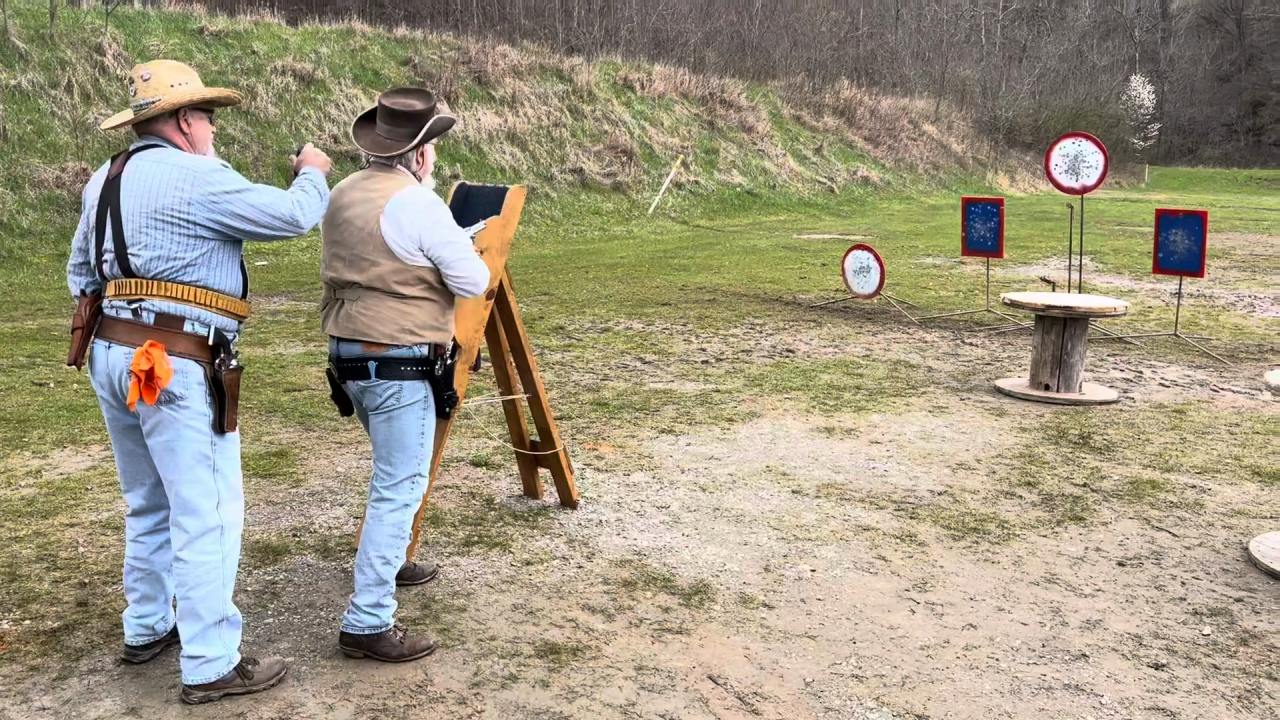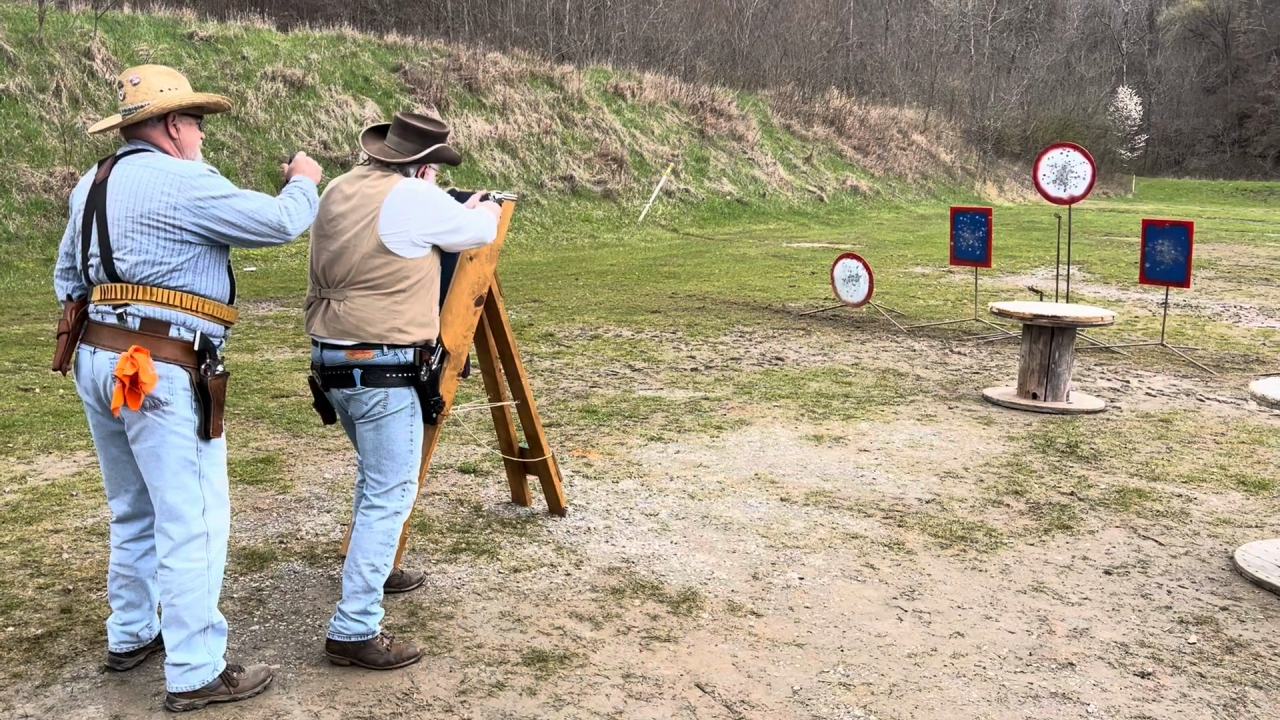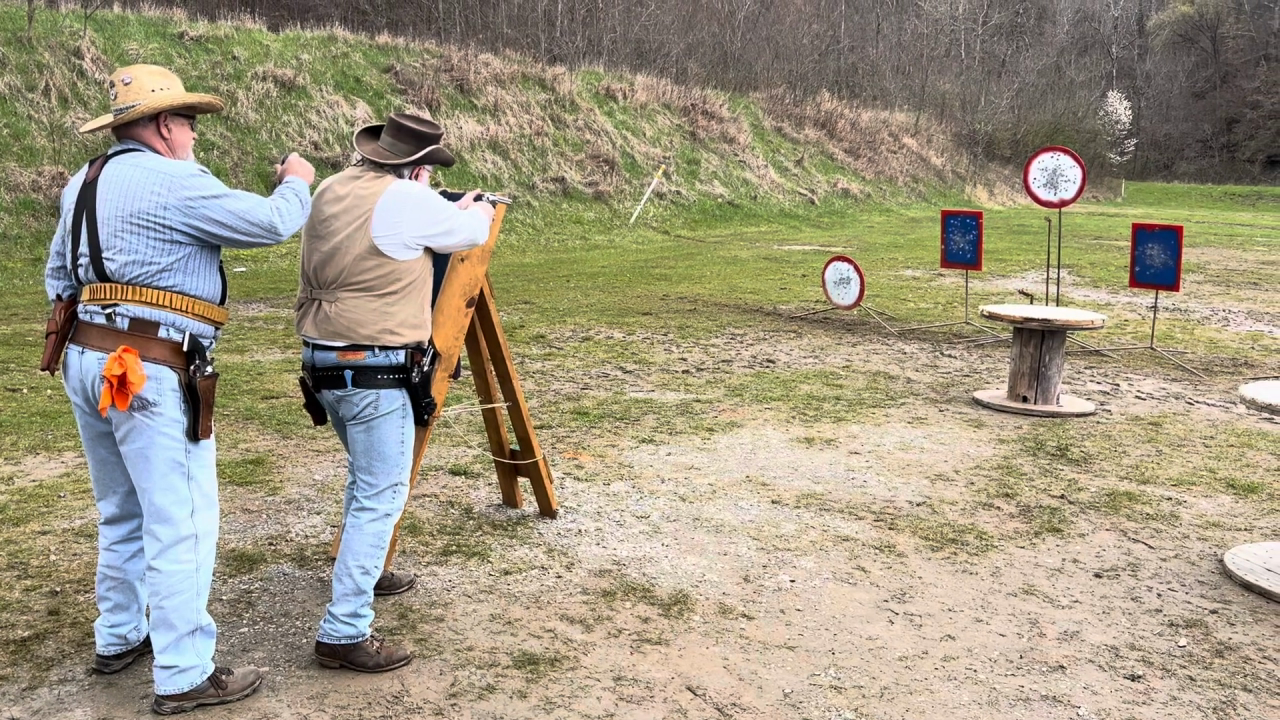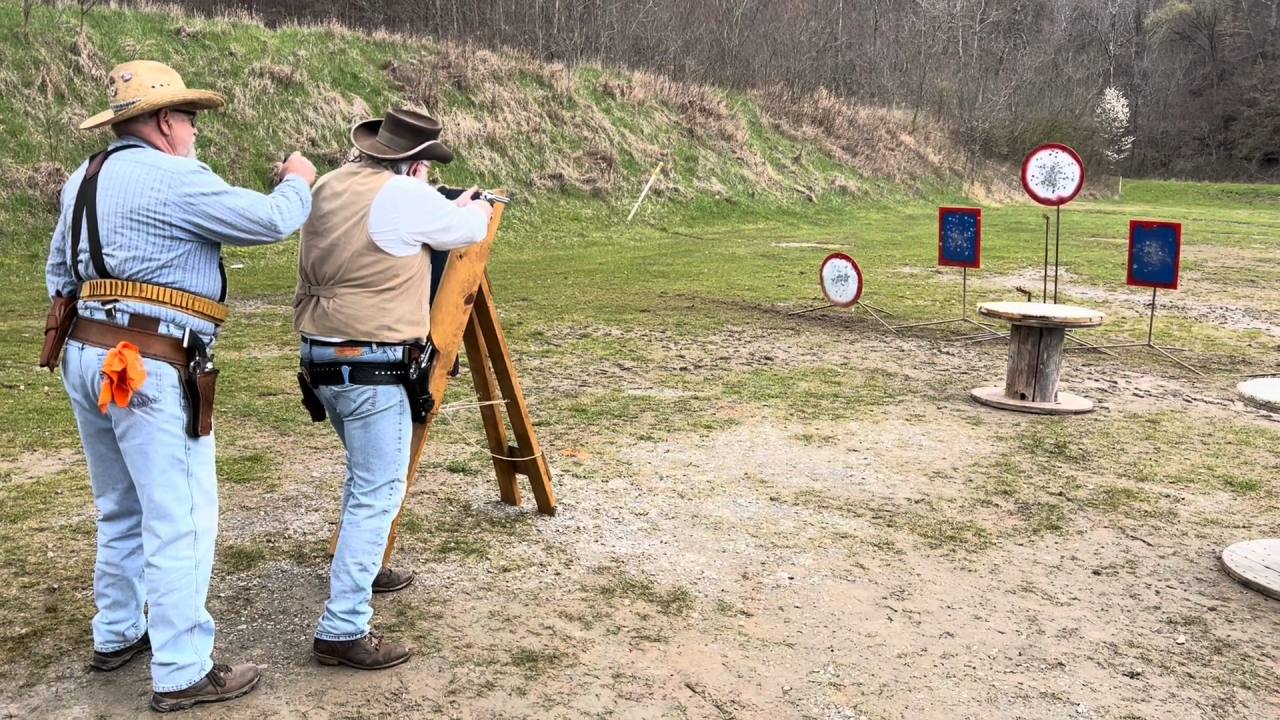
dt=0.7s
person 1, frame 1
left shoulder: (104, 181)
right shoulder: (195, 177)
left elbow: (81, 269)
right elbow: (294, 215)
right wrist: (313, 174)
left hip: (111, 354)
right hip: (175, 363)
left knee: (149, 504)
right knee: (207, 514)
left ankle: (147, 629)
right ankle: (211, 667)
person 1, frame 2
left shoulder: (91, 184)
right shoulder: (182, 181)
left elbow: (67, 274)
right elbow: (281, 222)
right wrist: (303, 182)
left hip: (96, 358)
right hip: (160, 368)
left knee: (134, 511)
right knee: (192, 521)
left ankle: (130, 635)
right ankle: (195, 674)
person 1, frame 3
left shoulder: (83, 184)
right shoulder: (173, 181)
left elbow: (58, 274)
right elbow: (272, 222)
right wrist: (297, 183)
left hip: (85, 359)
right hip: (150, 369)
left knee: (122, 513)
right knee: (181, 522)
left ankle: (119, 638)
person 1, frame 4
left shoulder: (82, 180)
right shoulder: (172, 178)
left elbow: (60, 271)
right elbow: (271, 221)
right wrist: (298, 182)
left hip: (87, 355)
right hip: (150, 366)
left knee: (121, 510)
right knee: (180, 520)
left ankle: (117, 633)
right ankle: (181, 673)
person 2, frame 1
left shoulder: (345, 193)
right shoulder: (416, 204)
right elbow: (472, 283)
right wrist: (465, 253)
left hip: (351, 356)
right hip: (397, 365)
left knee: (392, 474)
right knee: (401, 488)
left ankle: (387, 563)
right ankle: (367, 623)
person 2, frame 2
left shoulder: (339, 191)
right shoulder: (412, 197)
right elbow: (478, 232)
left wrist: (460, 209)
right wrist: (487, 209)
left hip: (334, 362)
right hip: (382, 370)
left knee: (376, 476)
right knee: (389, 494)
left ankle: (372, 569)
right ankle: (353, 630)
person 2, frame 3
left shoulder: (330, 191)
right shoulder: (406, 200)
right elbow: (469, 233)
left wrist: (453, 209)
right wrist: (480, 210)
left hip: (324, 364)
right hip: (374, 371)
left knee: (367, 478)
right knee: (381, 497)
left ankle: (363, 572)
right ankle: (344, 633)
person 2, frame 4
left shoulder: (327, 188)
right shoulder: (403, 195)
right elbow: (467, 231)
left wrist: (449, 206)
right wrist: (477, 207)
left hip: (323, 360)
right hip: (371, 367)
left knee: (364, 476)
right knee: (376, 493)
left ankle: (362, 568)
right ankle: (342, 629)
